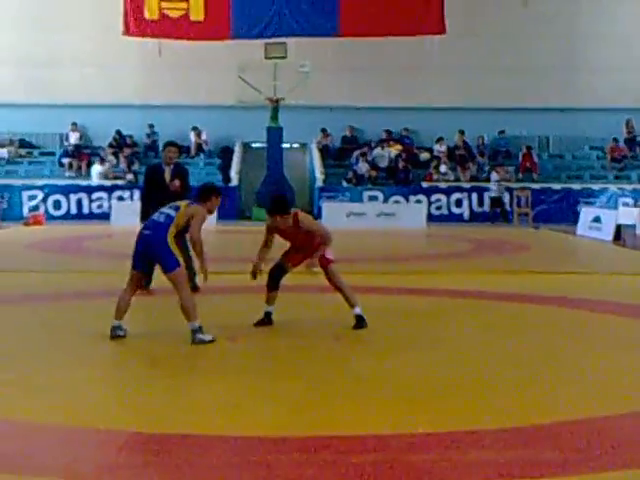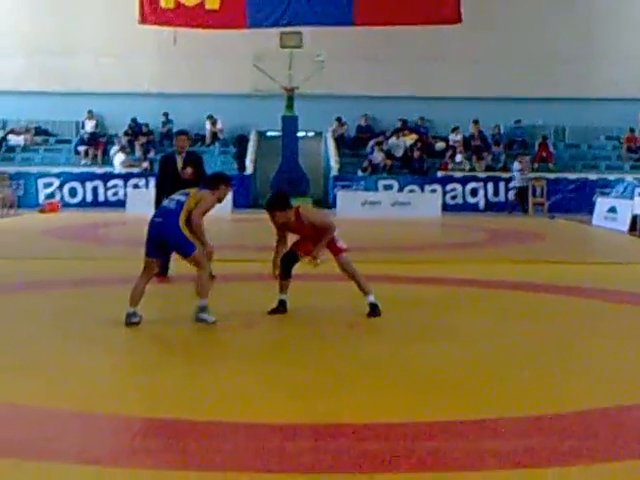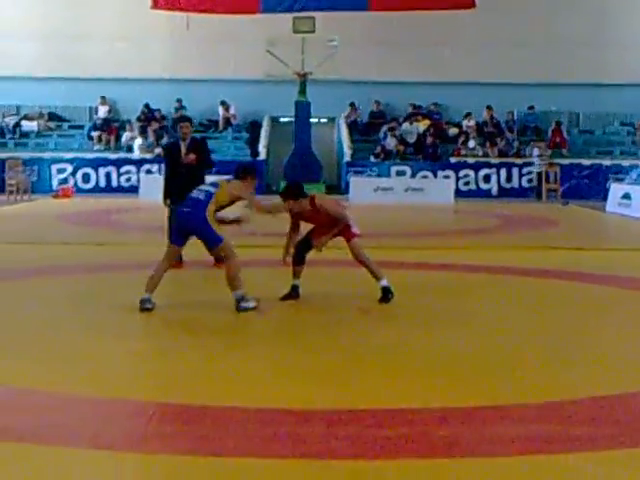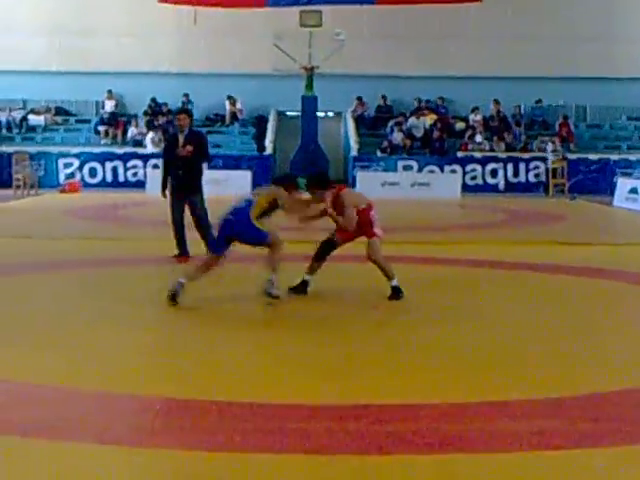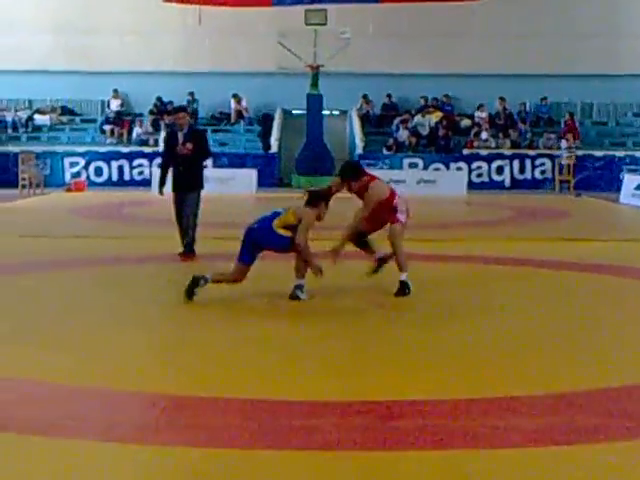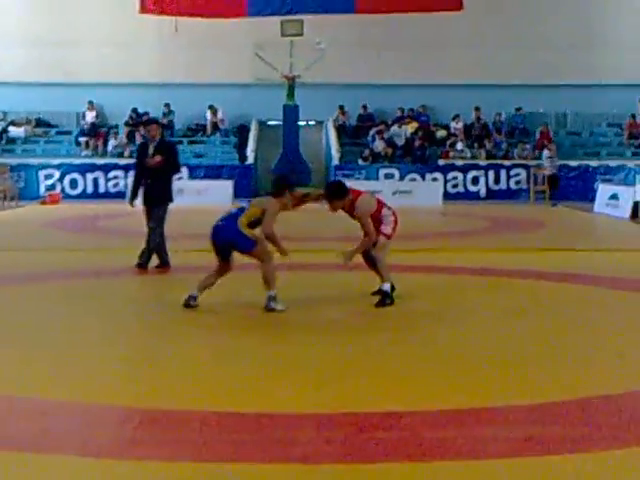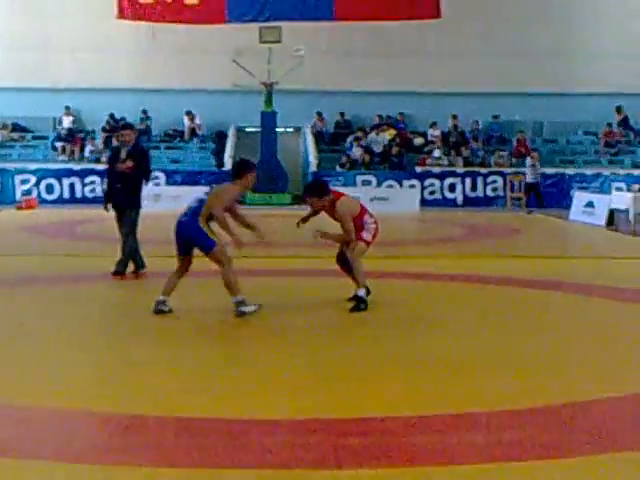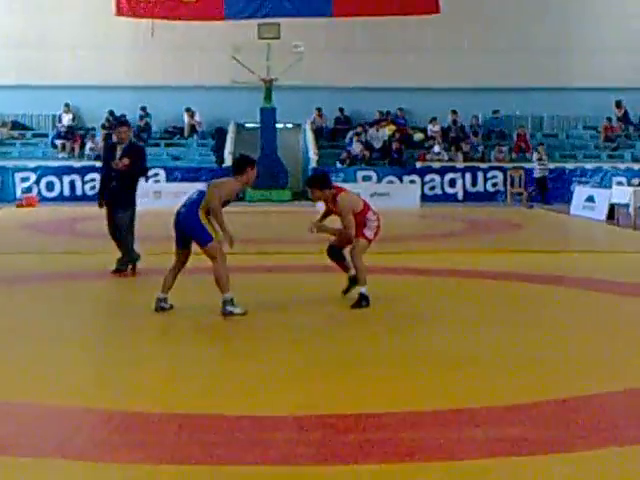
dt=0.2s
person 1, frame 1
left shoulder: (182, 171)
right shoulder: (152, 170)
left elbow: (188, 193)
right elbow: (146, 194)
left wrist: (180, 188)
right wrist: (144, 216)
left knee: (183, 251)
left ankle: (191, 282)
right ankle: (145, 283)
person 1, frame 2
left shoulder: (196, 158)
right shoulder: (165, 159)
left elbow: (203, 179)
right elbow: (160, 184)
left wrist: (192, 176)
right wrist: (158, 205)
right ankle: (162, 271)
person 1, frame 3
left shoulder: (200, 144)
right shoulder: (170, 146)
left elbow: (209, 164)
right elbow: (168, 171)
left wrist: (194, 162)
right wrist: (166, 194)
right hip: (177, 193)
right knee: (174, 226)
right ankle: (176, 258)
person 1, frame 4
left shoulder: (198, 136)
right shoulder: (170, 138)
left elbow: (205, 156)
right elbow: (166, 163)
left wrist: (189, 154)
right wrist: (164, 185)
left hip: (193, 185)
right hip: (176, 185)
left knee: (201, 218)
right knee: (177, 221)
right ankle: (183, 251)
person 1, frame 5
left shoulder: (198, 134)
right shoulder: (170, 135)
left elbow: (206, 154)
right elbow: (166, 160)
left wrist: (189, 153)
right wrist: (162, 182)
left hip: (193, 182)
right hip: (178, 182)
left knee: (190, 216)
right knee: (180, 218)
left ankle: (189, 248)
right ankle: (188, 249)
person 1, frame 6
left shoulder: (169, 147)
right shoulder: (142, 147)
left elbow: (175, 168)
right elbow: (138, 172)
left wrist: (158, 165)
right wrist: (133, 194)
left hip: (161, 195)
right hip: (148, 195)
left knee: (154, 228)
right knee: (155, 229)
left ankle: (144, 261)
right ankle: (164, 261)
person 1, frame 7
left shoulder: (141, 152)
right shoulder: (115, 151)
left elbow: (146, 174)
right elbow: (110, 175)
left wrist: (128, 171)
right wrist: (107, 198)
left hip: (131, 200)
right hip: (118, 200)
left knee: (127, 234)
right knee: (128, 234)
left ankle: (121, 268)
right ankle: (139, 265)
person 1, frame 8
left shoulder: (137, 150)
right shoulder: (109, 148)
left elbow: (142, 171)
right elbow: (104, 172)
left wrist: (124, 168)
right wrist: (101, 195)
left hip: (126, 198)
right hip: (112, 197)
left knee: (125, 233)
right knee: (114, 232)
left ankle: (123, 265)
right ankle: (132, 257)
person 2, frame 1
left shoulder: (182, 205)
right shoulder: (200, 211)
right elbow: (194, 236)
right wrist: (203, 262)
left hip: (144, 236)
right hip: (161, 240)
left knee: (132, 287)
right knee: (183, 286)
left ankle: (117, 327)
right ankle: (196, 332)
person 2, frame 2
left shoulder: (192, 194)
right shoulder: (209, 196)
right elbow: (195, 218)
left wrist: (201, 246)
right wrist: (206, 244)
left hip: (156, 225)
right hip: (173, 227)
left knee: (147, 274)
right knee: (204, 265)
left ankle: (132, 314)
right ankle: (202, 310)
person 2, frame 3
left shoulder: (221, 186)
right shoulder: (239, 187)
right elbow: (259, 206)
left wrist: (231, 221)
right wrist: (279, 207)
left hip: (181, 214)
right hip: (199, 218)
left knee: (167, 261)
right knee: (230, 256)
left ankle: (146, 299)
right ankle: (241, 300)
person 2, frame 4
left shoulder: (266, 193)
right shoulder: (279, 192)
right elbow: (288, 206)
left hip: (228, 223)
right hip: (242, 223)
left knee: (207, 264)
right knee: (276, 243)
left ankle: (180, 285)
right ankle: (271, 285)
person 2, frame 5
left shoulder: (298, 211)
right shoulder: (309, 215)
right elbow: (299, 241)
right wrist: (313, 263)
left hip: (252, 232)
right hip: (266, 232)
left knee: (236, 276)
right knee: (302, 250)
left ankle: (203, 280)
right ankle: (298, 289)
person 2, frame 6
left shoulder: (264, 202)
right shoulder: (273, 204)
right elbow: (268, 230)
right wrist: (280, 248)
left hip: (218, 231)
right hip: (234, 230)
left knee: (223, 269)
right knee: (266, 258)
left ankle: (193, 297)
right ankle: (271, 300)
person 2, frame 7
left shoulder: (228, 190)
right shoulder: (231, 191)
left elbow: (237, 216)
right elbow: (216, 212)
left wrist: (253, 228)
right wrist: (233, 235)
left hip: (182, 225)
right hip: (194, 225)
left knee: (183, 268)
right knee: (225, 262)
left ankle: (161, 303)
right ankle: (240, 304)
person 2, frame 8
left shoulder: (225, 183)
right shoulder: (233, 184)
right elbow: (213, 203)
left wrist: (216, 237)
right wrist: (225, 231)
left hip: (182, 216)
right hip: (194, 217)
left knee: (180, 262)
right knee: (219, 258)
left ankle: (162, 300)
right ankle: (227, 304)
person 3, frame 1
left shoulder: (302, 220)
right shoulder: (272, 225)
left elbow: (327, 237)
right elbow: (266, 246)
left wrist: (315, 258)
right wrist: (258, 263)
left hip: (317, 247)
right hip: (297, 248)
left knee: (334, 279)
right knee: (274, 273)
left ankle: (358, 315)
right ankle: (268, 316)
person 3, frame 2
left shoulder: (305, 213)
right shoulder: (279, 221)
left elbow: (331, 226)
right elbow: (282, 242)
left wrist: (319, 248)
right wrist: (275, 262)
left hip: (327, 236)
right hip: (309, 238)
left knee: (347, 268)
right knee: (285, 261)
left ankle: (372, 303)
right ankle: (282, 303)
person 3, frame 3
left shoulder: (320, 203)
right shoulder: (295, 211)
left elbow: (345, 218)
right elbow: (294, 230)
left wrist: (327, 237)
right wrist: (287, 250)
left hip: (342, 223)
right hip: (325, 226)
left knee: (359, 255)
right knee: (299, 248)
left ankle: (386, 288)
right ankle: (295, 289)
person 3, frame 4
left shoulder: (345, 197)
right shoulder: (329, 196)
left elbow: (350, 226)
right elbow: (326, 212)
left wrist: (331, 213)
right wrist: (310, 217)
left hip: (369, 222)
right hip: (352, 222)
left knee: (373, 255)
right knee: (325, 247)
left ankle: (395, 286)
right ankle: (304, 283)
person 3, frame 5
left shoulder: (372, 190)
right shoulder: (356, 181)
left elbow: (358, 221)
right elbow: (336, 186)
left wrist: (341, 245)
left hip: (396, 208)
right hip: (379, 210)
left knee: (394, 240)
right knee: (355, 235)
left ankle: (404, 282)
right ankle: (380, 258)
person 3, frame 6
left shoulder: (360, 207)
right shoulder: (337, 194)
left elbow: (372, 237)
left wrist: (352, 253)
left hip: (386, 219)
right hip: (374, 220)
left knee: (376, 252)
right knee: (366, 253)
left ankle: (387, 294)
right ankle: (387, 285)
person 3, frame 7
left shoulder: (340, 208)
right shoulder: (326, 198)
left elbow: (350, 237)
right elbow: (318, 209)
left wrist: (326, 235)
right wrist: (307, 217)
left hip: (367, 226)
right hip: (355, 225)
left knee: (352, 257)
right knee: (341, 259)
left ankle: (362, 298)
right ankle: (362, 289)
person 3, frame 8
left shoulder: (342, 201)
right shoulder: (329, 195)
left elbow: (349, 233)
right elbow: (330, 208)
left wrist: (325, 229)
right wrist: (320, 220)
left hip: (369, 223)
right hip: (355, 222)
left knee: (355, 253)
right knee: (332, 250)
left ankle: (364, 295)
right ankle: (353, 277)
